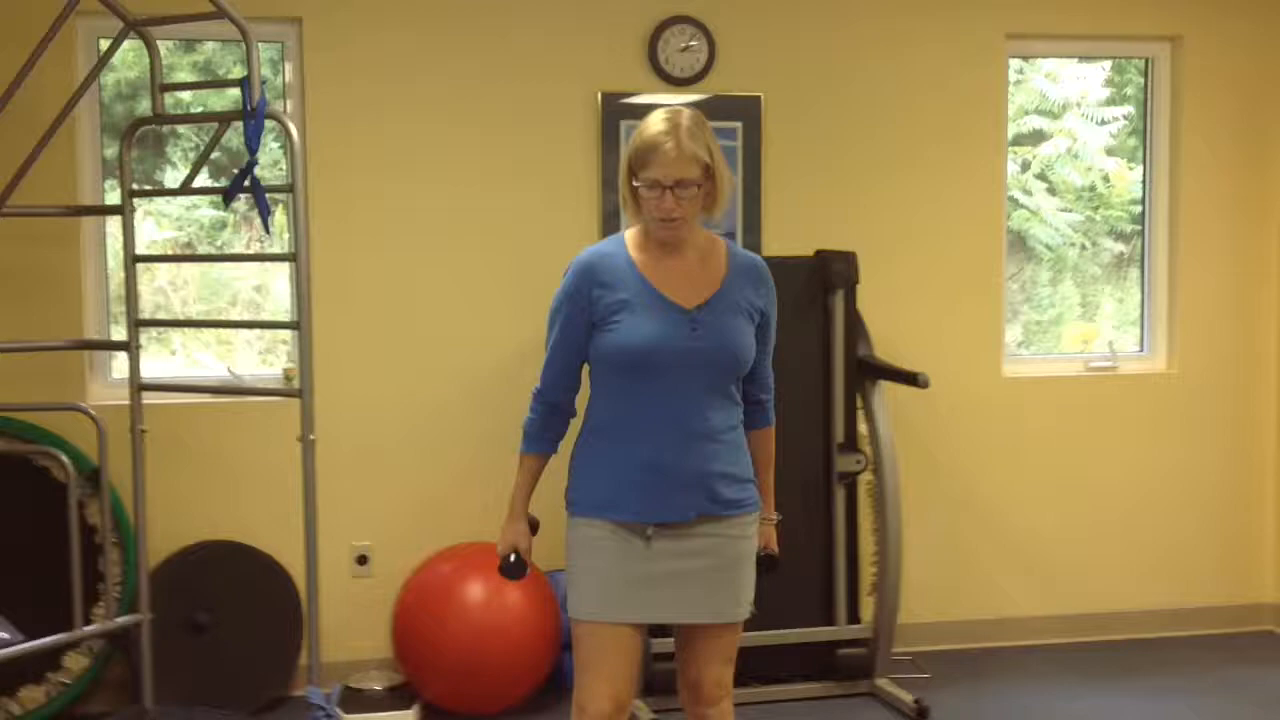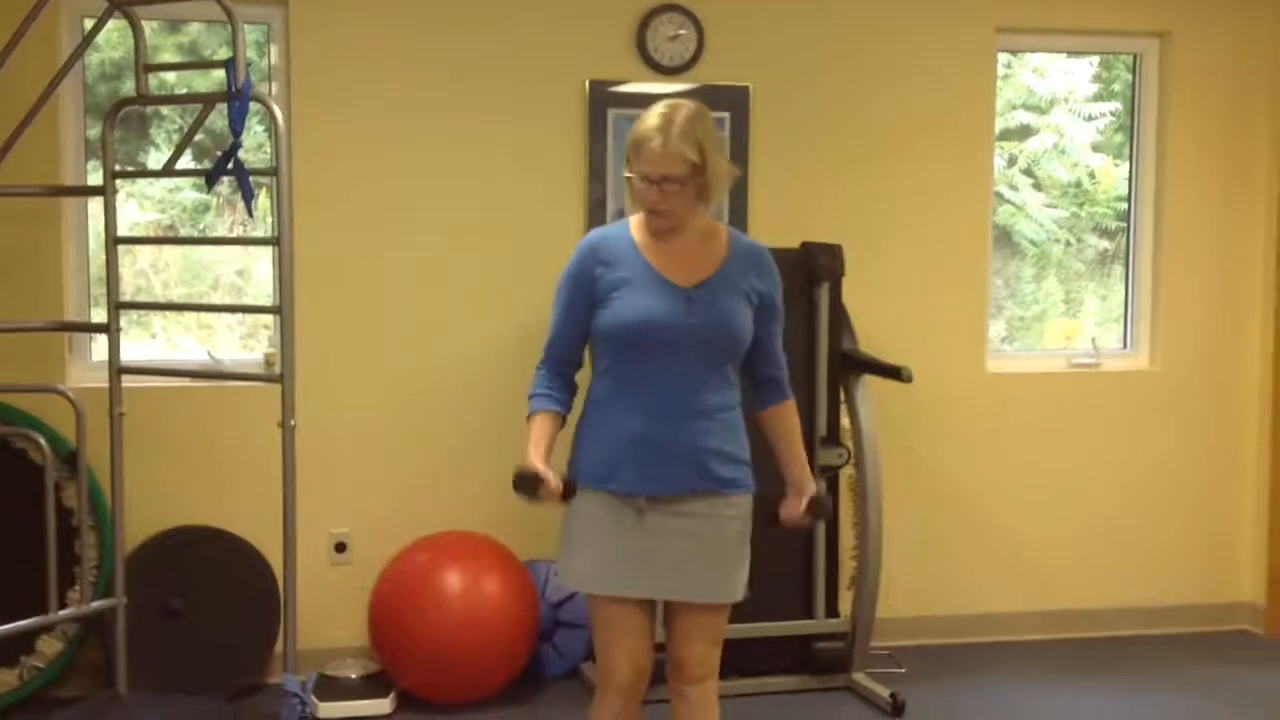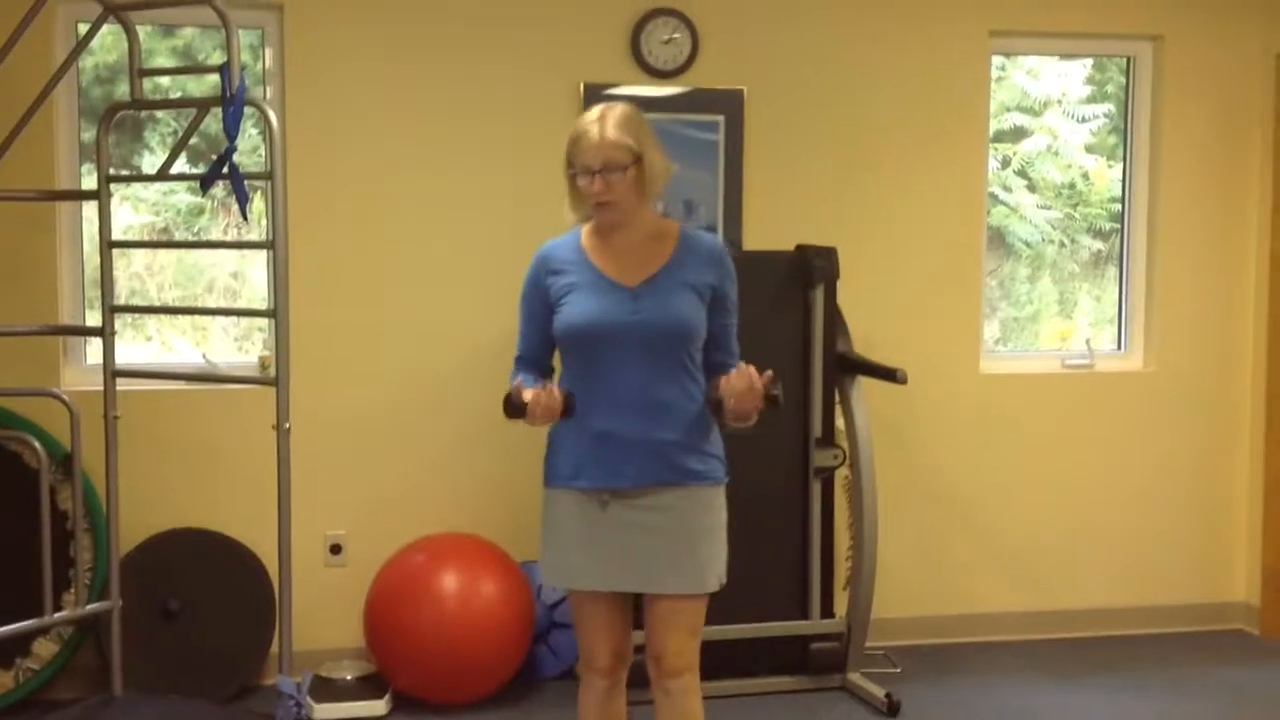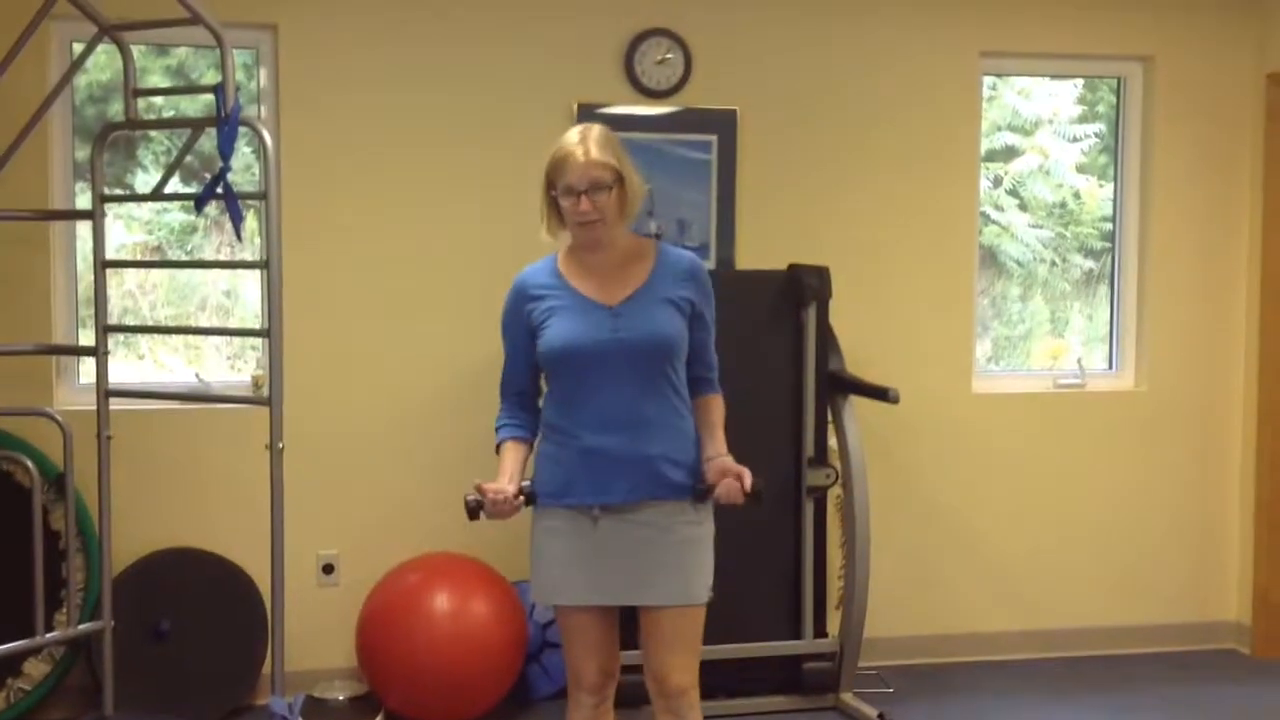
dt=0.5s
person 1, frame 1
left shoulder: (750, 278)
right shoulder: (595, 273)
left elbow: (757, 404)
right elbow: (552, 400)
left wrist: (766, 509)
right wrist: (518, 511)
left hip: (718, 519)
right hip: (613, 520)
person 1, frame 2
left shoulder: (752, 264)
right shoulder: (599, 254)
left elbow: (768, 382)
right elbow: (557, 369)
left wrist: (799, 477)
right wrist: (538, 453)
left hip: (711, 494)
right hip: (612, 493)
person 1, frame 3
left shoulder: (705, 258)
right shoulder: (554, 263)
left elbow: (721, 363)
right elbow: (530, 363)
left wrist: (738, 397)
right wrist: (534, 395)
left hip: (683, 486)
right hip: (584, 488)
left knee: (674, 667)
right knee: (601, 665)
person 1, frame 4
left shoulder: (683, 274)
right shoulder: (532, 289)
left elbow: (704, 380)
right elbow: (518, 402)
left wrist: (717, 455)
right wrist: (508, 478)
left hip: (669, 502)
right hip: (572, 508)
